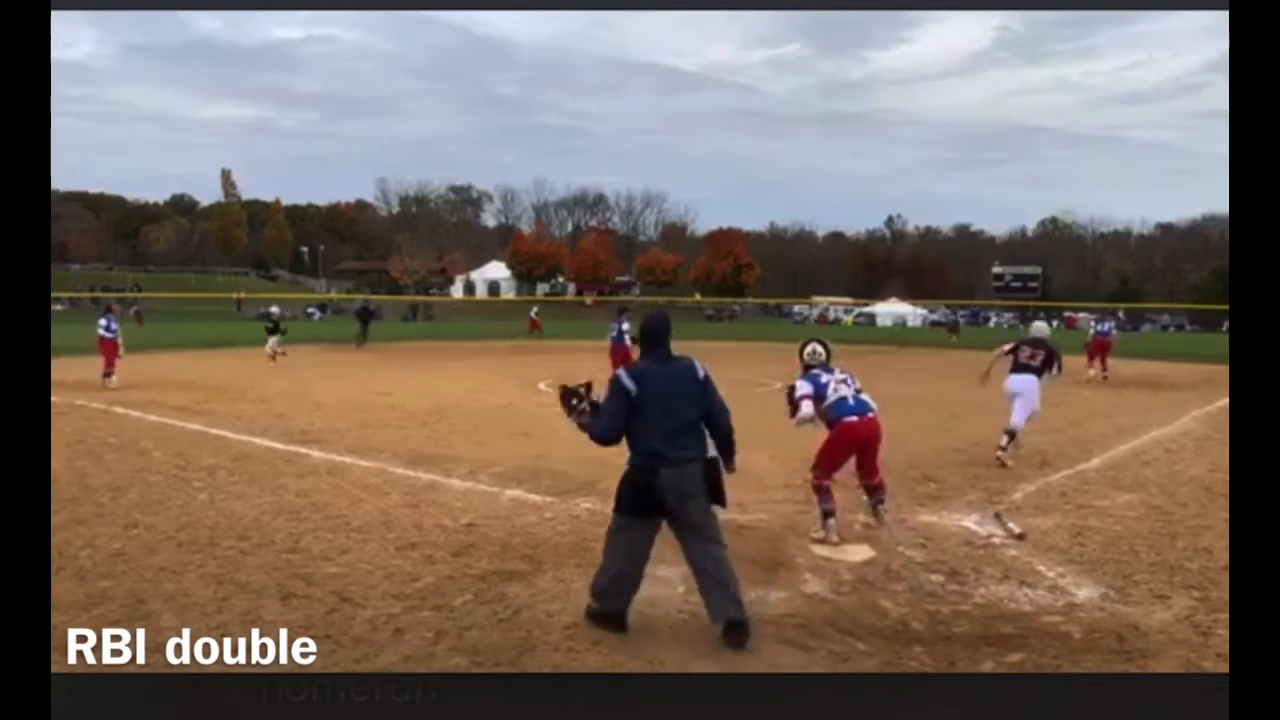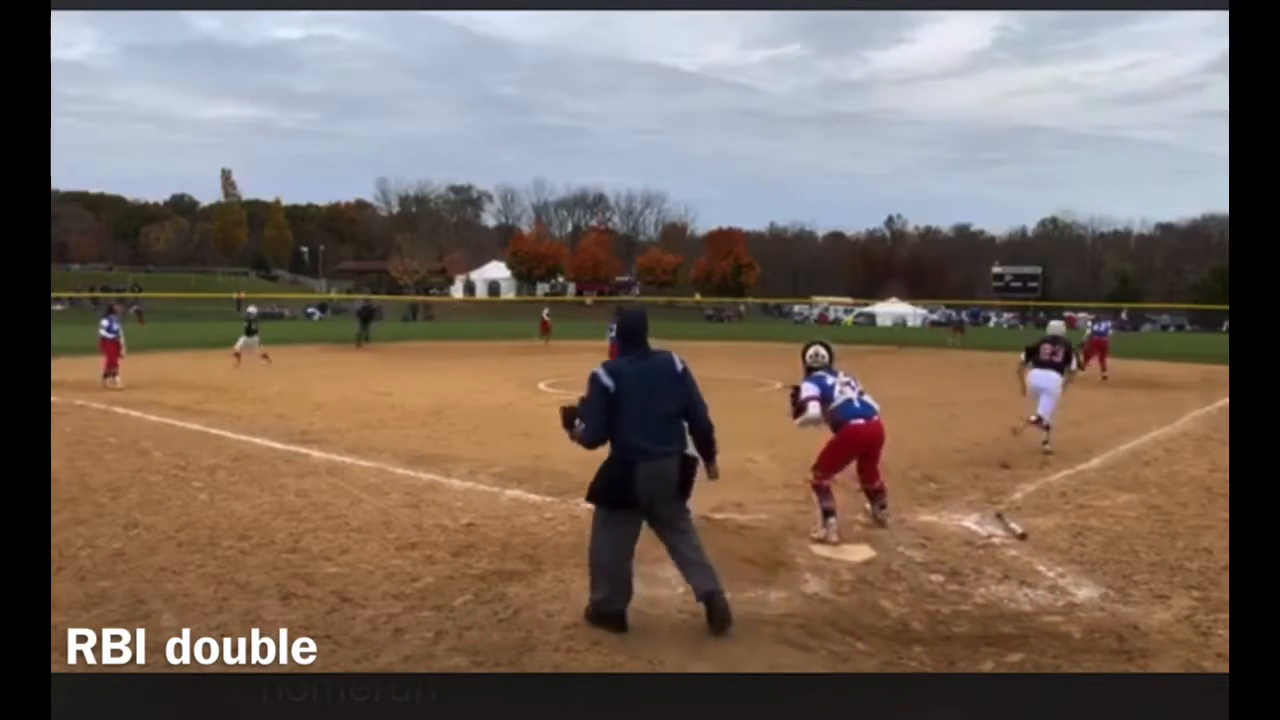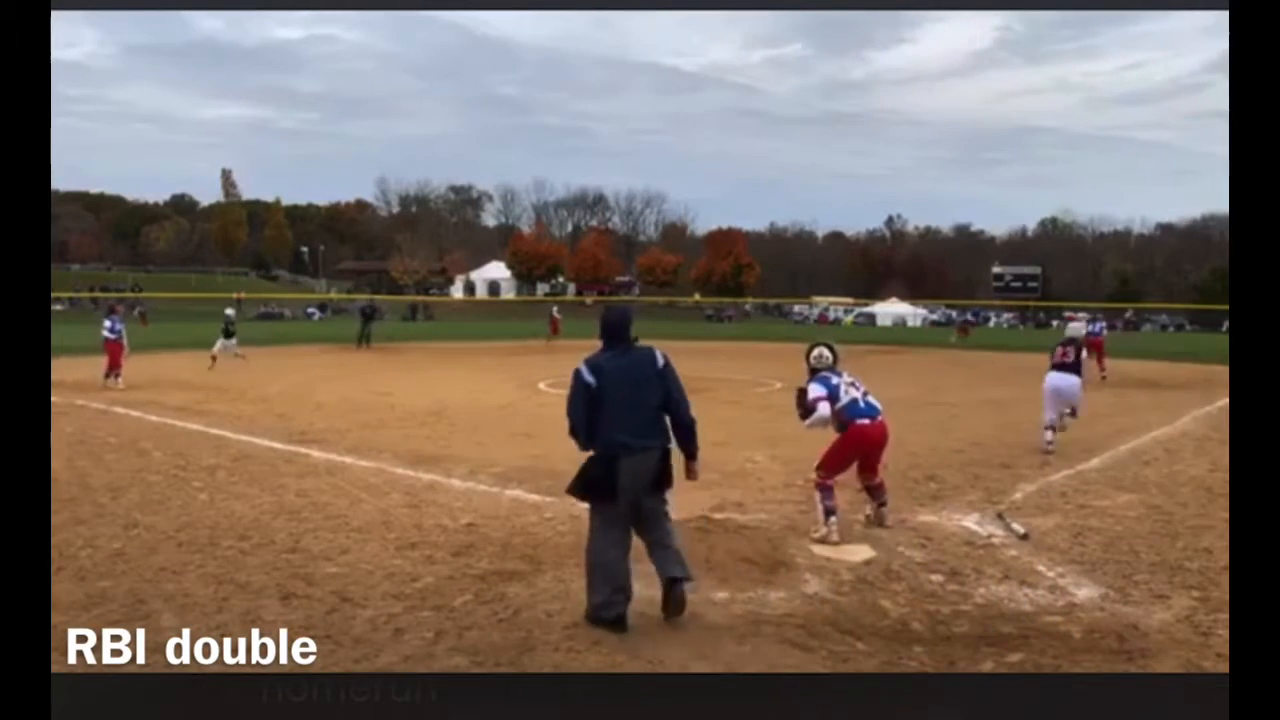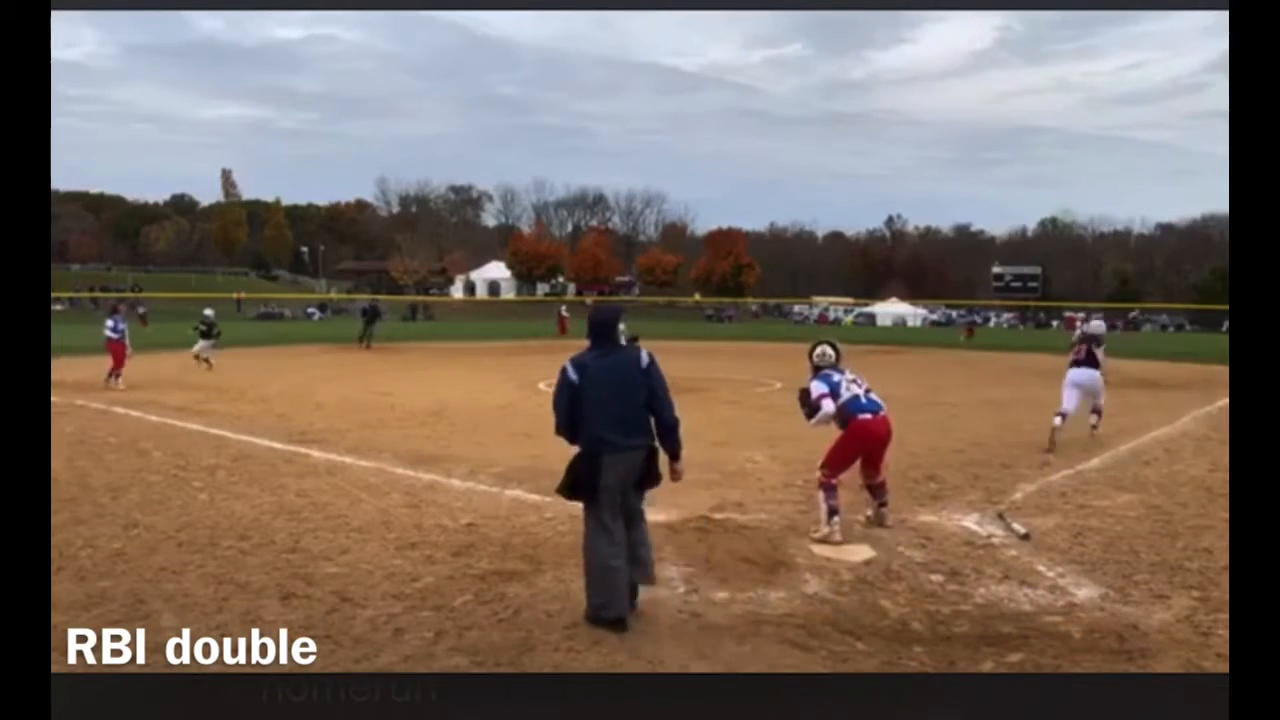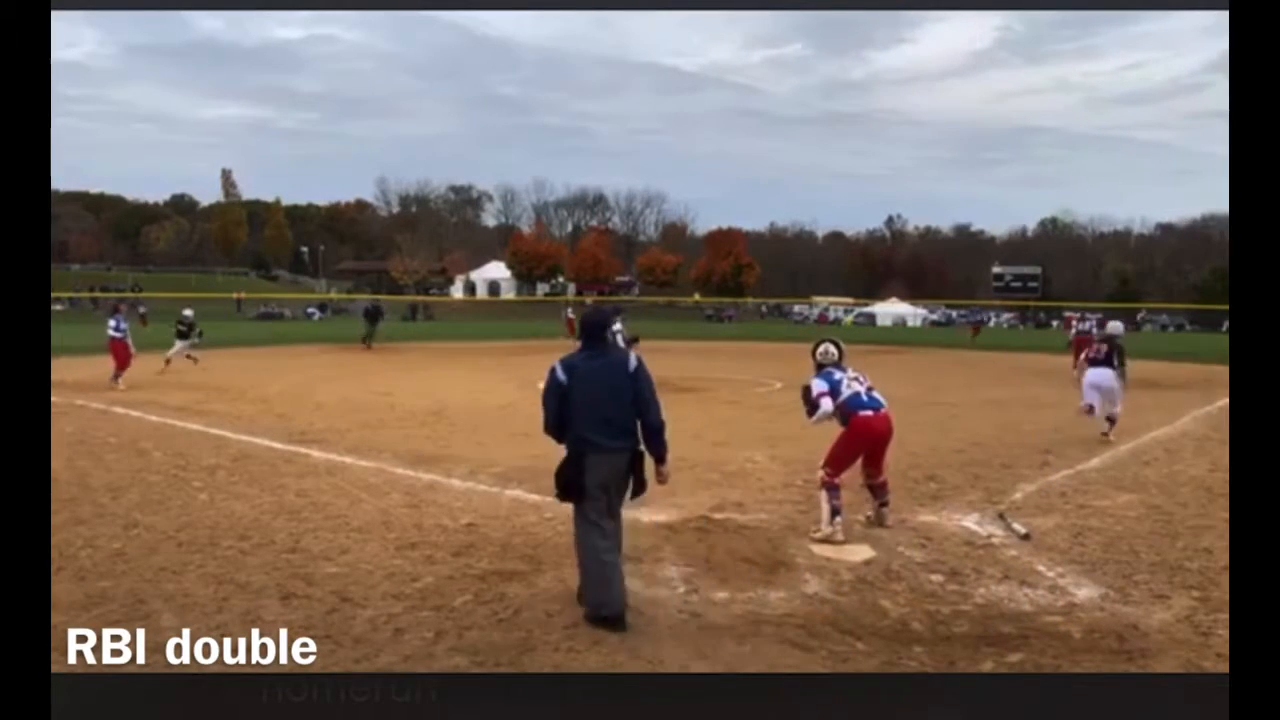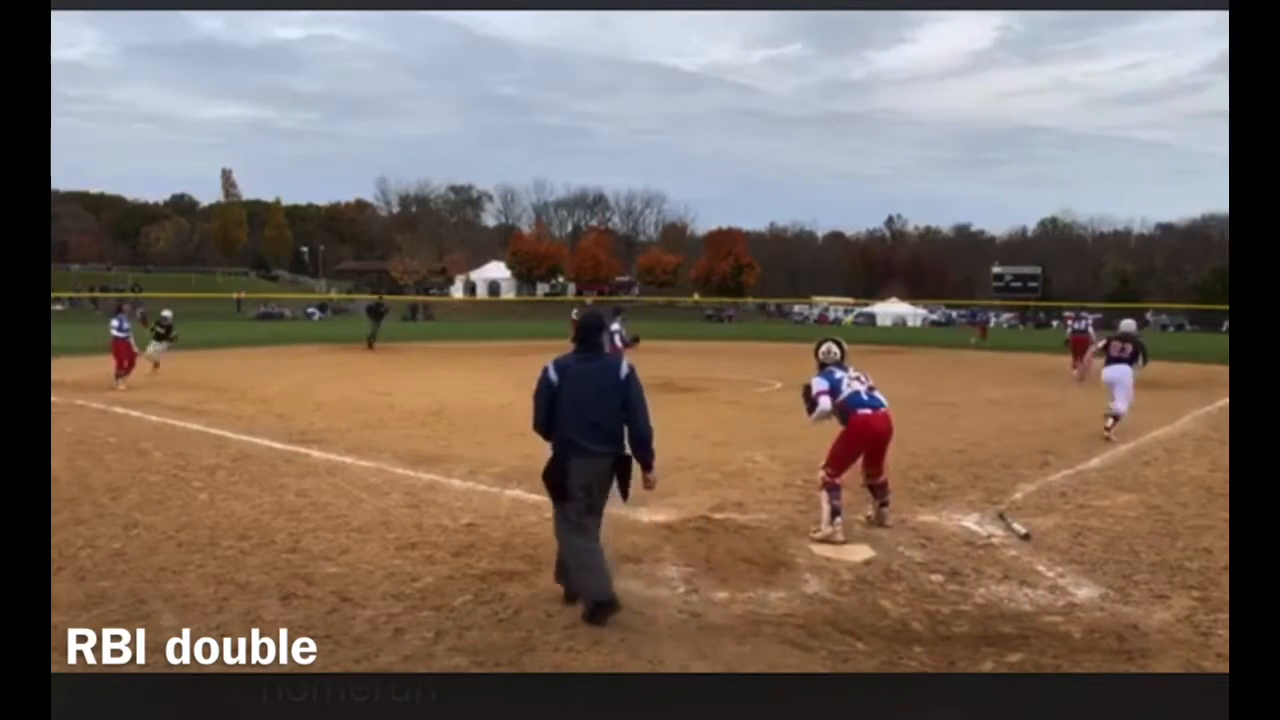
dt=0.1s
person 1, frame 1
left shoulder: (628, 378)
right shoulder: (694, 370)
left elbow: (609, 433)
right elbow: (721, 422)
left wrist: (587, 424)
right wrist: (727, 457)
left hip: (650, 477)
right hip: (693, 473)
left knee: (625, 542)
right knee: (707, 544)
left ankle: (608, 609)
right ankle: (733, 617)
person 1, frame 2
left shoulder: (606, 374)
right shoulder: (672, 365)
left elbow: (595, 435)
right elbow: (699, 417)
left wrist: (577, 432)
right wrist: (709, 456)
left hip: (628, 469)
right hip: (670, 465)
left knee: (610, 537)
right knee: (680, 532)
left ankle: (608, 610)
right ankle: (710, 594)
person 1, frame 3
left shoulder: (589, 370)
right shoulder: (655, 359)
left elbow: (580, 431)
right elbow: (681, 413)
left wrist: (589, 441)
right wrist: (690, 455)
left hip: (613, 464)
right hip: (653, 459)
left knee: (607, 535)
right knee: (655, 522)
left ankle: (609, 610)
right ankle: (673, 579)
person 1, frame 4
left shoulder: (575, 369)
right shoulder: (641, 359)
left elbow: (564, 425)
right elbow: (664, 413)
right wrist: (674, 455)
left hip: (600, 461)
right hip: (638, 456)
left knee: (603, 532)
right knee: (631, 519)
left ankle: (610, 610)
right ankle: (636, 578)
person 1, frame 5
left shoulder: (564, 369)
right shoulder: (630, 362)
left elbow: (553, 425)
right elbow: (650, 416)
right wrist: (660, 458)
left hip: (586, 461)
right hip: (623, 458)
left knee: (595, 531)
right knee: (609, 520)
left ankle: (608, 608)
right ankle: (604, 593)
person 1, frame 6
left shoulder: (555, 370)
right shoulder: (620, 369)
left elbow: (541, 423)
right elbow: (638, 423)
right wrist: (647, 465)
left hip: (569, 463)
right hip: (606, 461)
left knee: (573, 528)
right knee: (587, 524)
left ankle: (600, 596)
right ankle: (576, 586)
person 2, frame 1
left shoulder: (806, 381)
right shoulder: (845, 375)
left elbow: (806, 413)
right elbow: (872, 405)
left wrist: (797, 419)
left hip: (846, 428)
right hip: (871, 424)
left knee: (821, 475)
right knee: (868, 469)
left ankle: (829, 529)
right ankle: (879, 509)
person 2, frame 2
left shoulder: (811, 383)
right shoulder: (846, 378)
left elbow: (814, 413)
right elbow: (874, 407)
left wrist: (799, 421)
left hip: (852, 432)
right hip: (876, 428)
left knee: (820, 475)
right knee: (869, 472)
left ankle: (828, 529)
right ankle: (881, 513)
person 2, frame 3
left shoulder: (817, 383)
right shoulder: (849, 379)
left elbow: (824, 414)
right elbow: (877, 407)
left wrist: (808, 422)
left hip: (857, 431)
right hip: (880, 427)
left knee: (823, 475)
right knee: (868, 470)
left ankle: (829, 528)
right ankle: (881, 513)
person 2, frame 4
left shoulder: (819, 381)
right shoulder: (853, 377)
left elbow: (828, 411)
right elbow: (879, 404)
left wrist: (813, 421)
left hip: (861, 427)
right hip: (883, 424)
left knee: (826, 474)
right knee: (871, 469)
left ankle: (831, 528)
right ankle: (881, 513)
person 2, frame 5
left shoulder: (820, 380)
right shoulder: (855, 375)
left elbow: (827, 409)
right elbow: (880, 401)
left wrist: (814, 418)
left hip: (861, 424)
right hip: (884, 421)
left knee: (829, 473)
right knee: (873, 468)
left ankle: (832, 527)
right ankle: (881, 513)
person 2, frame 6
left shoulder: (821, 379)
right shoulder: (858, 375)
left elbow: (825, 408)
right elbow: (882, 401)
left wrist: (814, 417)
left hip: (860, 423)
right hip: (884, 420)
left knee: (829, 474)
right knee: (874, 468)
left ankle: (832, 527)
right ankle: (882, 513)
